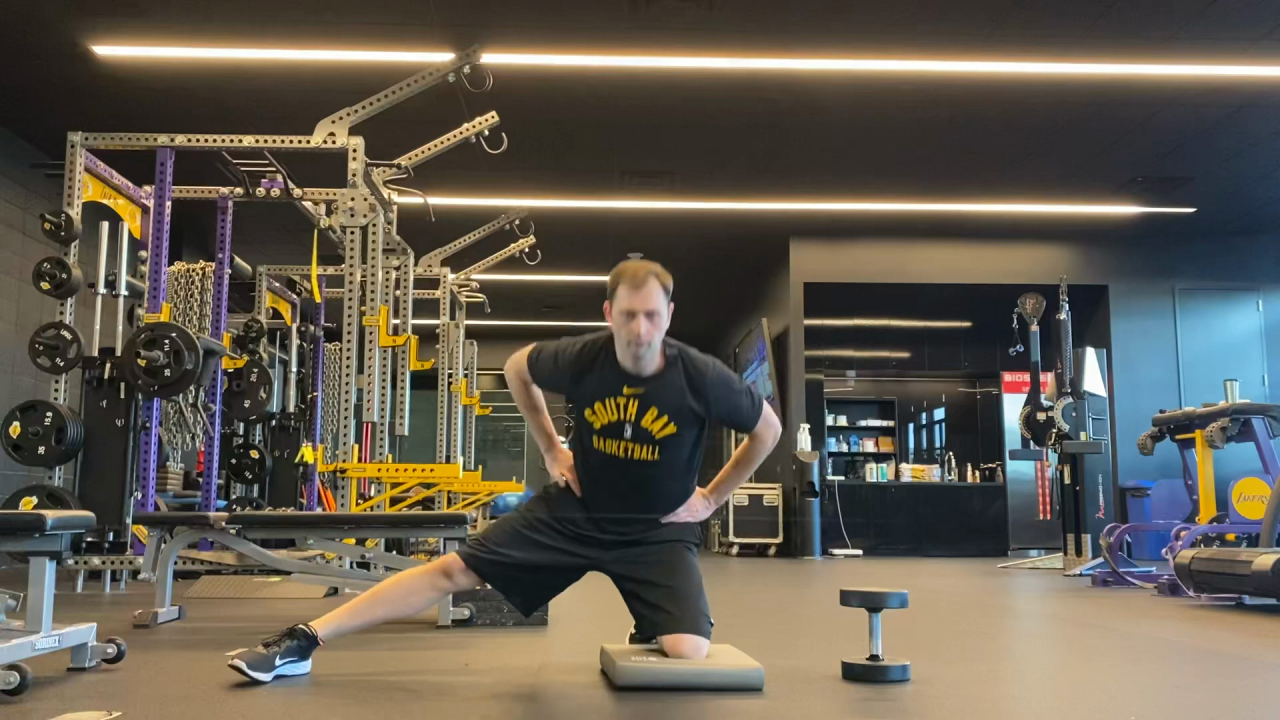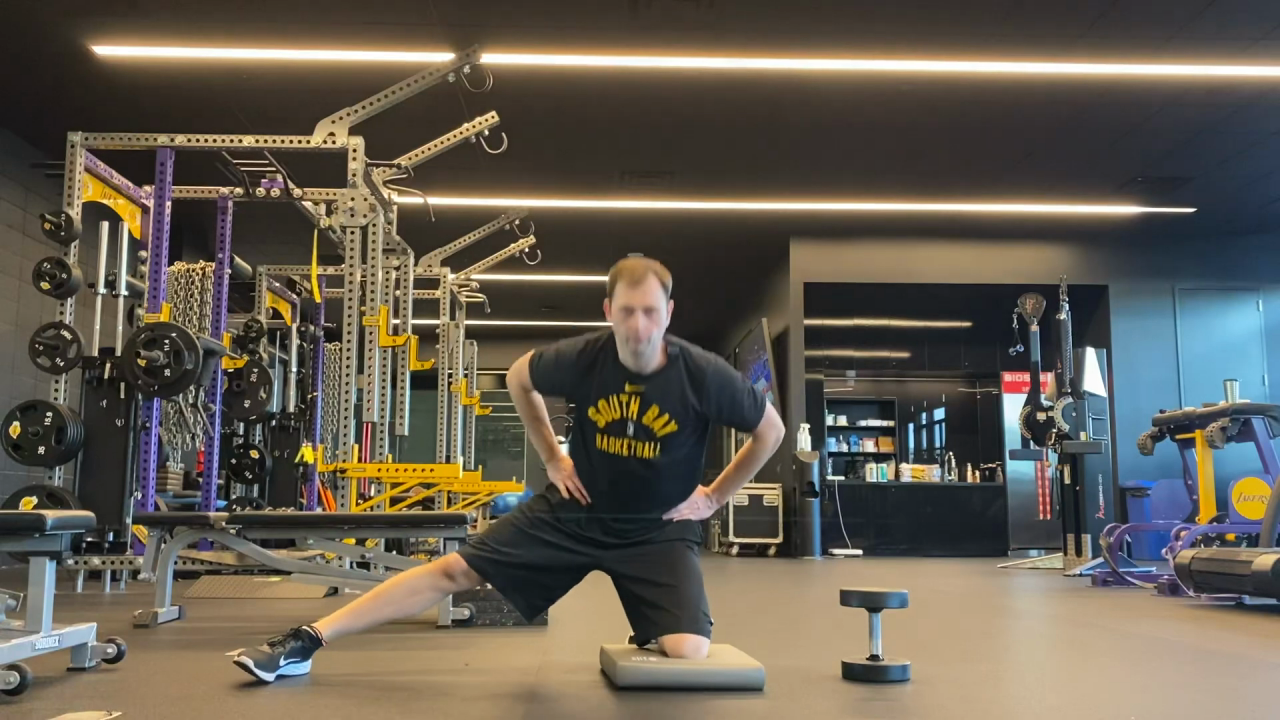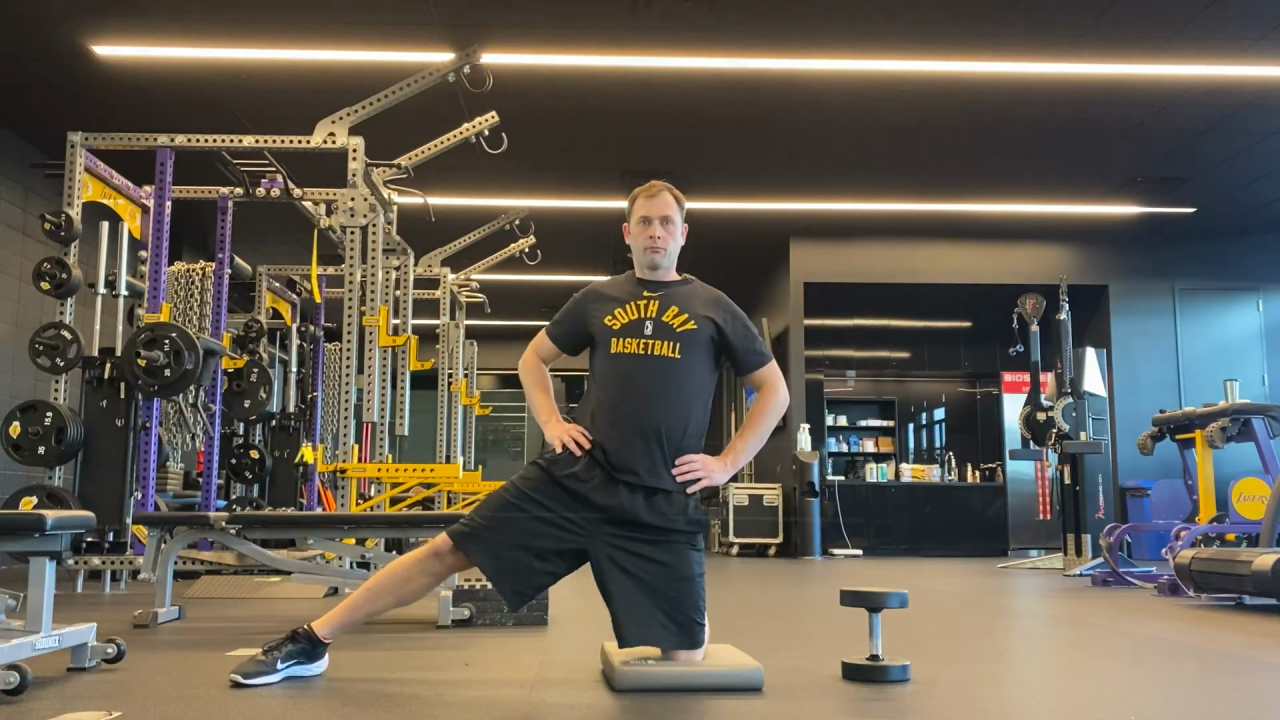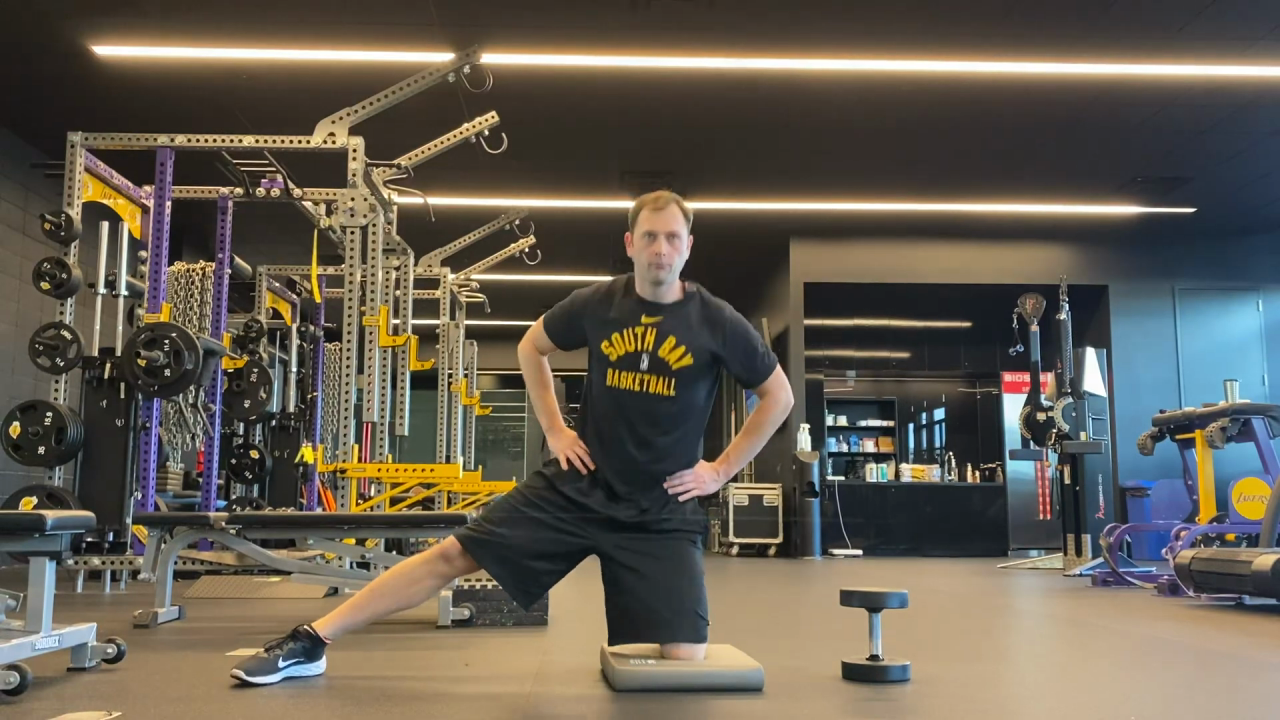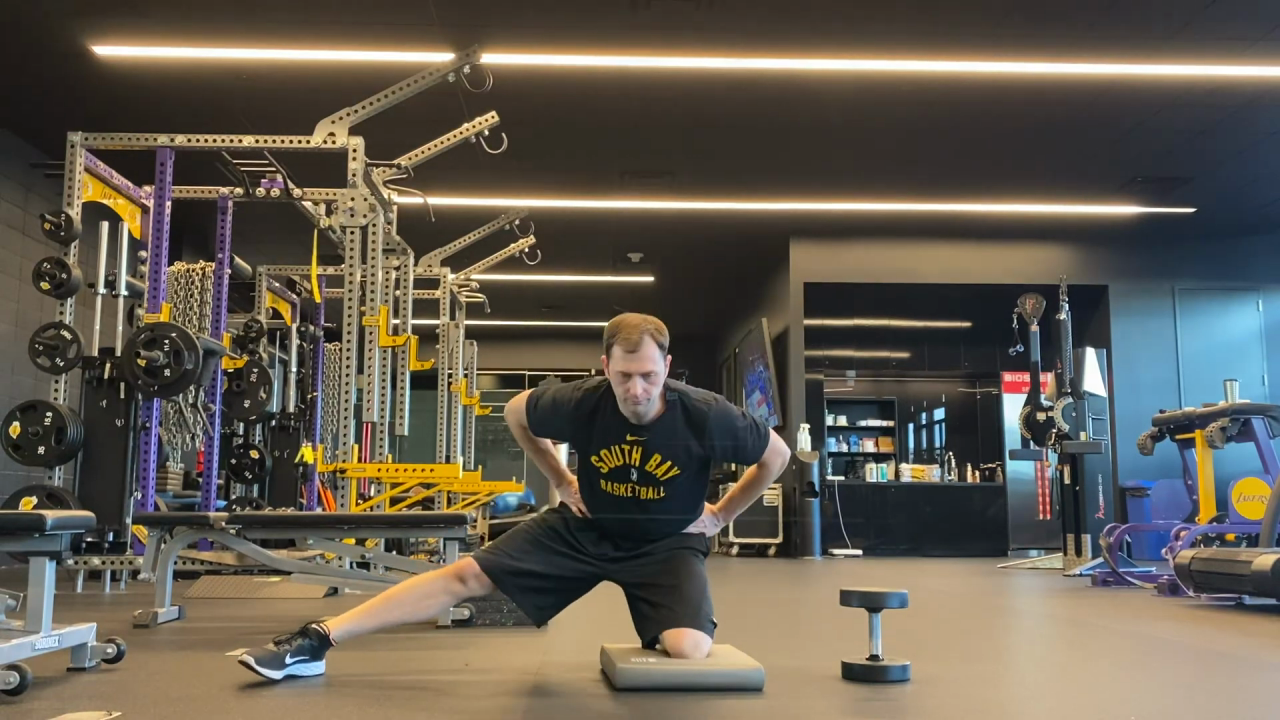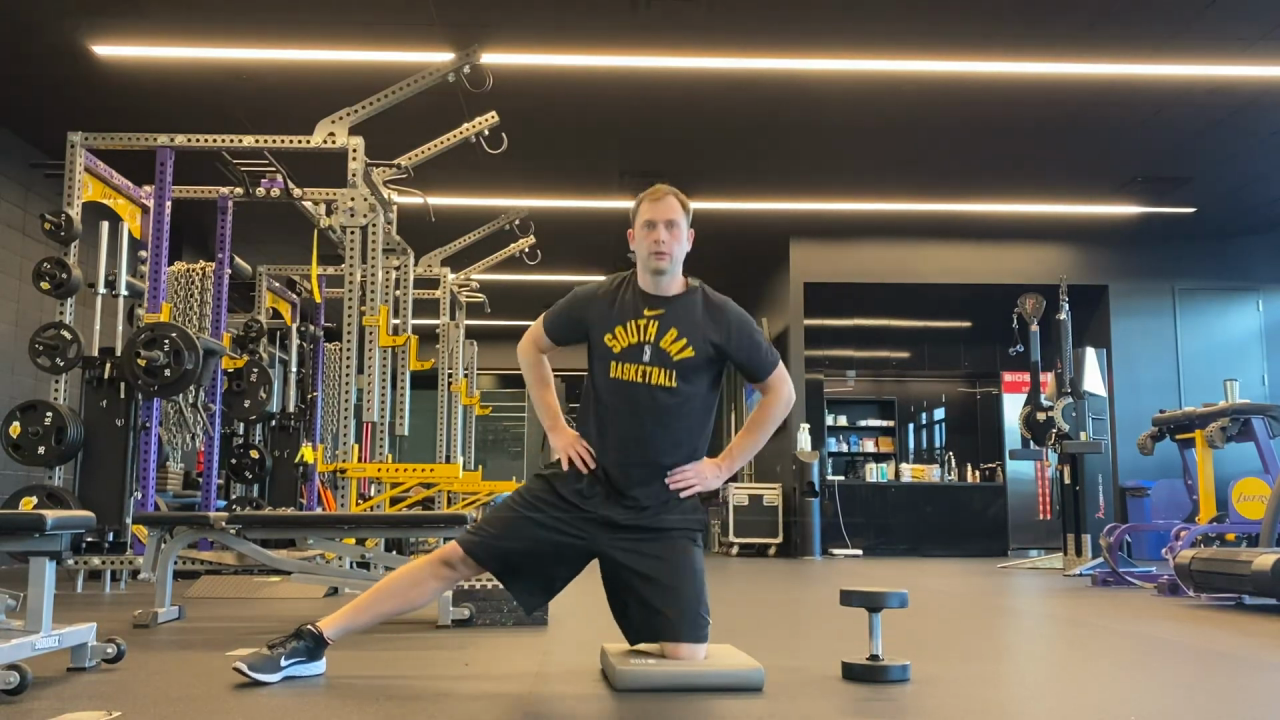
dt=0.5s
person 1, frame 1
left shoulder: (702, 378)
right shoulder: (581, 358)
left elbow: (767, 431)
right elbow: (517, 369)
left wrist: (711, 498)
right wrist: (552, 452)
left hip: (658, 531)
right hip: (576, 511)
left knee: (688, 655)
right knee: (452, 571)
left ankle: (652, 630)
right ankle: (304, 640)
person 1, frame 2
left shoulder: (703, 374)
right shoulder: (580, 358)
left elbow: (771, 430)
right elbow: (518, 381)
left wrist: (714, 496)
right wrist: (553, 460)
left hip: (659, 528)
right hip: (577, 511)
left knee: (688, 653)
right knee: (453, 571)
left ankle: (651, 634)
right ankle: (306, 641)
person 1, frame 3
left shoulder: (714, 307)
right shoulder: (600, 297)
left elbow: (774, 390)
right elbow: (533, 359)
left wrist: (728, 464)
right wrist: (550, 422)
left hip: (662, 499)
right hip: (575, 474)
left knee: (684, 658)
right knee: (447, 552)
left ankle: (692, 613)
right ankle: (311, 642)
person 1, frame 4
left shoulder: (717, 322)
right shoulder: (596, 303)
left elbow: (779, 395)
right elbow: (532, 349)
left wrist: (721, 469)
right wrist: (555, 431)
left hip: (660, 508)
right hip: (576, 485)
left knee: (686, 655)
right knee: (452, 554)
right ankle: (310, 641)
person 1, frame 5
left shoulder: (704, 415)
right shoulder: (579, 405)
left elbow: (776, 456)
right elbow: (515, 413)
left wrist: (719, 515)
right wrist: (562, 482)
left hip: (667, 543)
right hip: (583, 529)
left knee: (690, 652)
right knee: (464, 576)
right ankle: (315, 640)
person 1, frame 6
left shoulder: (719, 316)
right shoulder: (599, 299)
left elbow: (781, 392)
right elbow: (531, 347)
left wrist: (724, 466)
right wrist: (555, 428)
left hip: (663, 507)
right hip: (579, 486)
left knee: (685, 655)
right knee: (456, 559)
right ankle: (312, 641)
